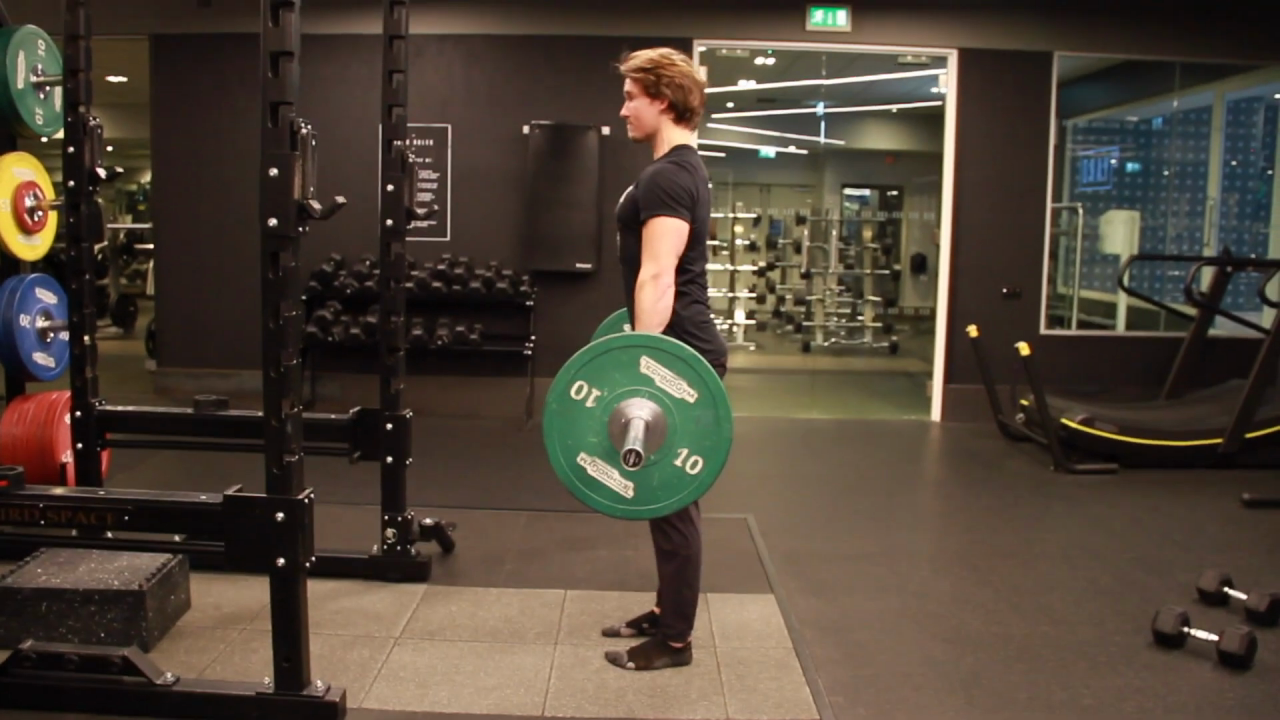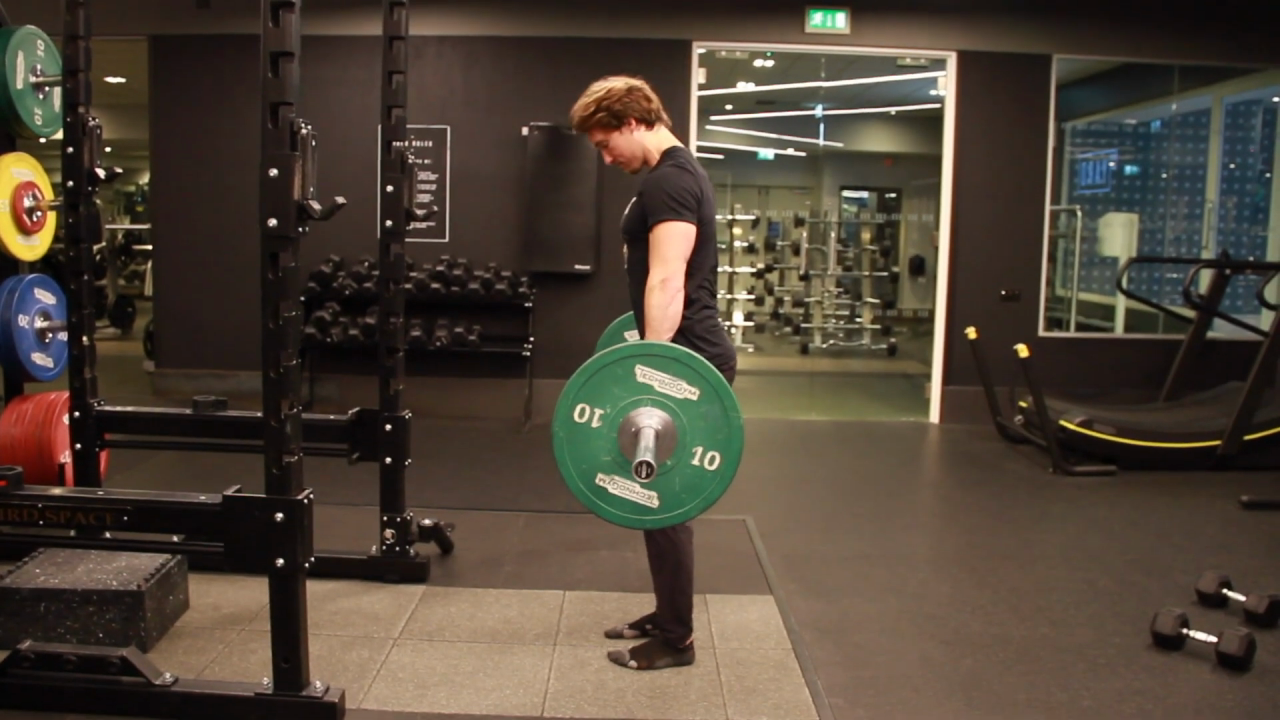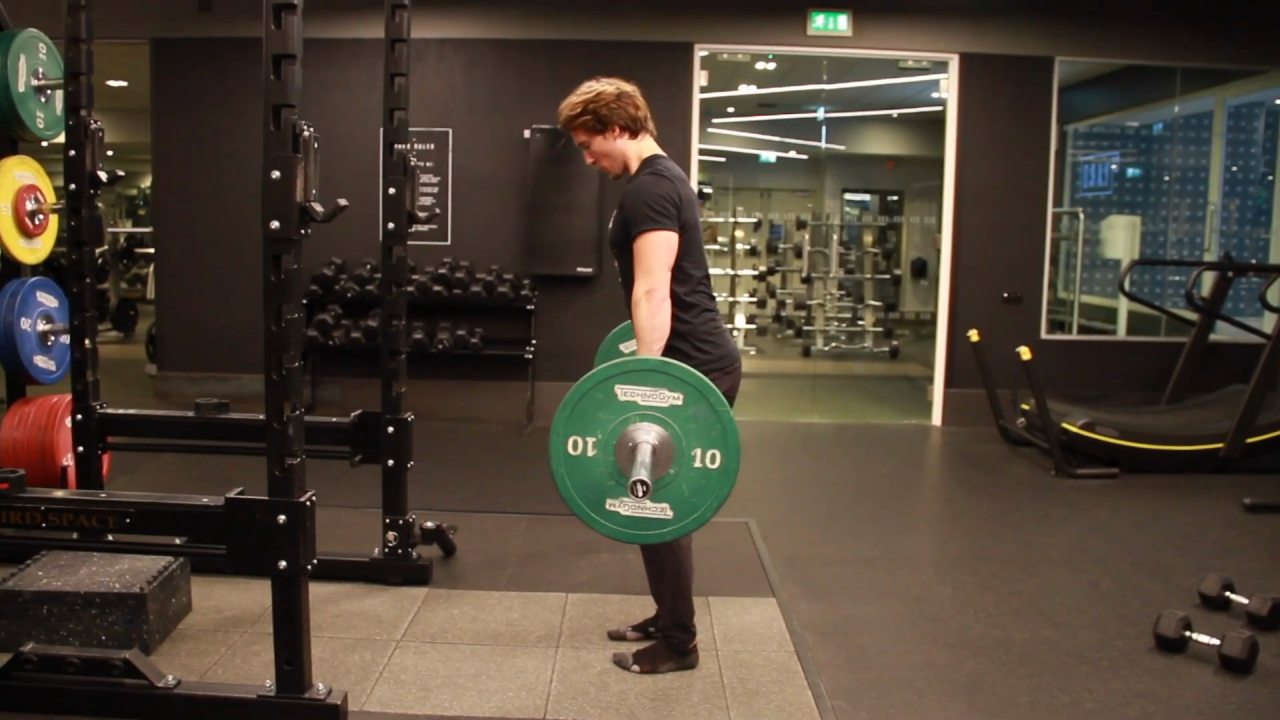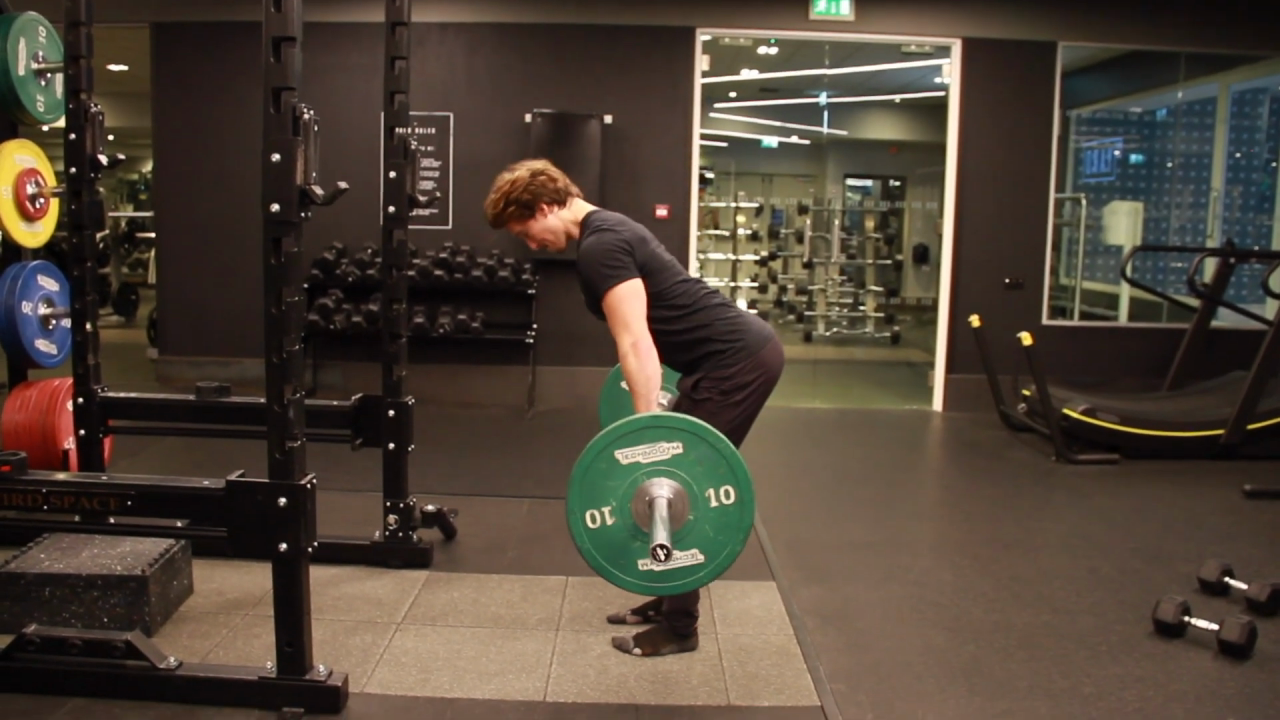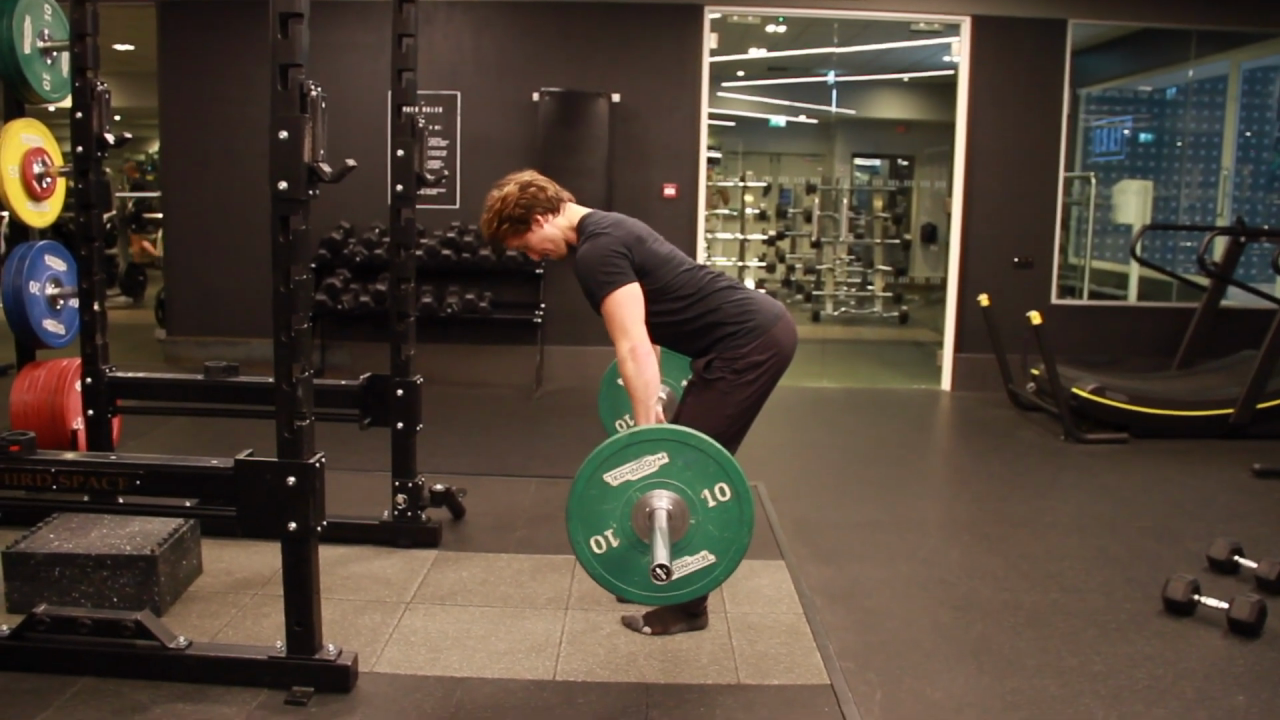
dt=1s
person 1, frame 1
left shoulder: (667, 176)
right shoulder: (680, 170)
left elbow: (656, 279)
right hip: (683, 353)
left ankle: (674, 640)
right ankle: (667, 613)
person 1, frame 2
left shoulder: (668, 180)
right shoulder: (677, 174)
left elbow: (666, 283)
right hip: (690, 358)
left ankle: (675, 638)
right ankle: (668, 615)
person 1, frame 3
left shoulder: (647, 188)
right shoulder: (662, 179)
left elbow: (652, 292)
left hip: (693, 370)
right hip: (699, 363)
left ankle: (676, 642)
right ankle: (669, 619)
person 1, frame 4
left shoulder: (598, 248)
right shoulder: (608, 230)
left elbow: (635, 342)
right elbow: (642, 335)
right wrist: (652, 420)
left hip: (737, 360)
right hip: (743, 349)
left ankle: (678, 626)
right ankle: (667, 599)
person 1, frame 5
left shoulder: (596, 252)
right shoulder: (607, 229)
left elbow: (632, 347)
right elbow: (643, 330)
left wrist: (646, 432)
right wrist: (654, 403)
left hip: (750, 342)
right hip: (759, 328)
left ankle: (687, 605)
